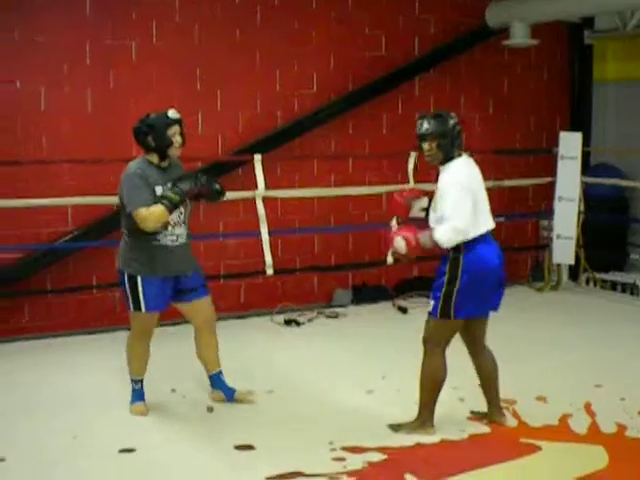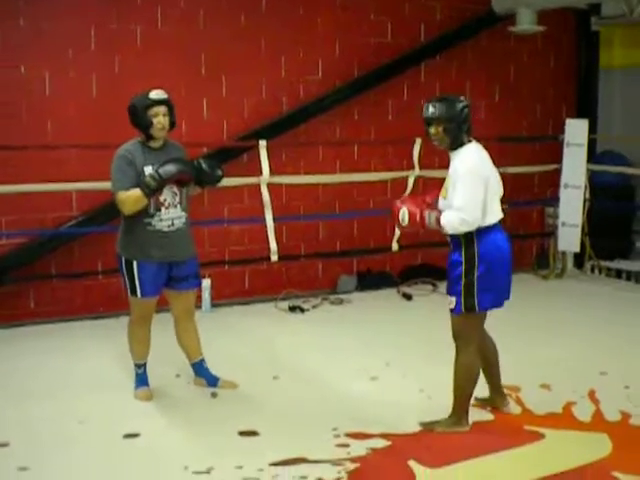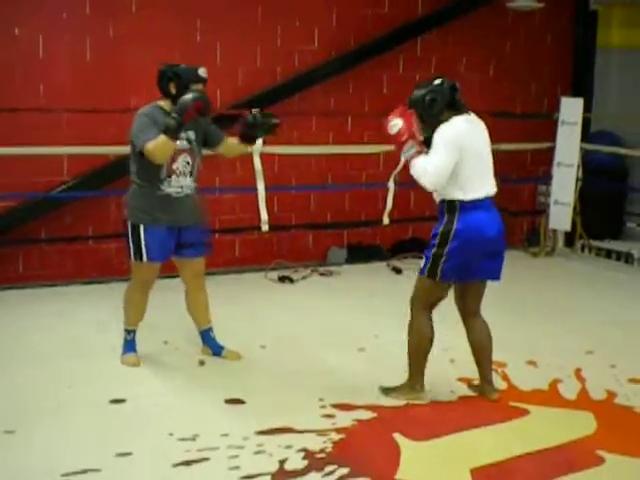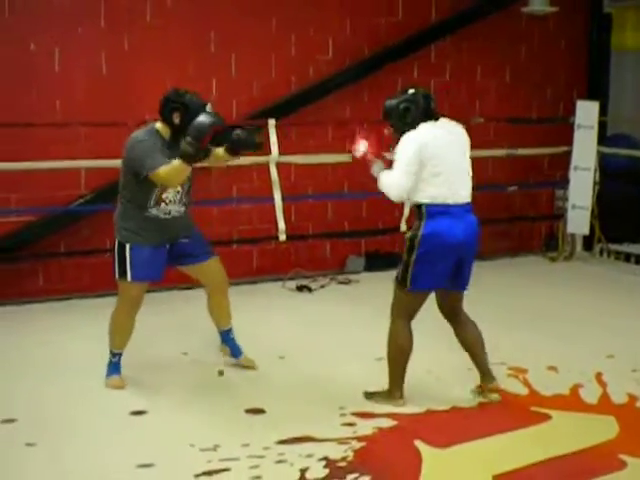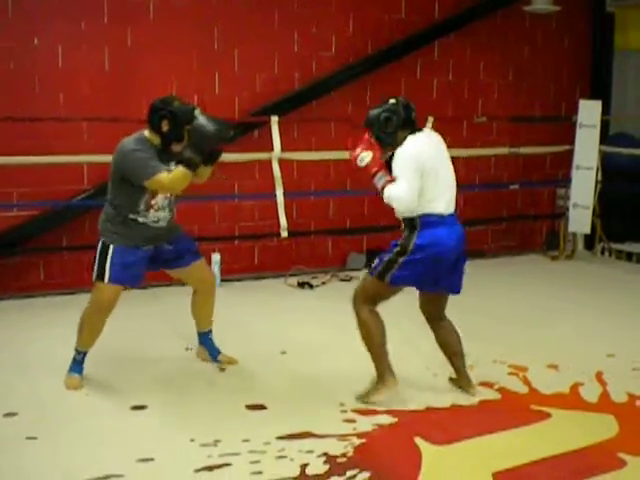
dt=0.7s
person 1, frame 1
left shoulder: (454, 176)
right shoulder: (463, 166)
left elbow: (459, 228)
left wrist: (418, 239)
right wrist: (425, 206)
left hip: (466, 262)
right hip: (485, 257)
left knee: (433, 345)
right knee: (475, 343)
left ankle: (424, 420)
right ankle: (495, 410)
person 1, frame 2
left shoulder: (466, 162)
right shoulder: (474, 153)
left elbow: (464, 219)
left wrist: (423, 216)
right wrist: (442, 202)
left hip: (476, 251)
right hip: (490, 245)
left knee: (465, 340)
right knee: (475, 330)
left ankle: (458, 418)
right ankle: (497, 396)
person 1, frame 3
left shoulder: (449, 132)
right shoulder: (475, 124)
left elbow: (431, 178)
left wrist: (408, 145)
right wrist: (421, 138)
left hip: (462, 225)
right hip: (490, 221)
left knee: (421, 305)
right knee: (470, 310)
left ankle: (415, 384)
right ankle: (487, 383)
person 1, frame 4
left shoulder: (415, 139)
right shoulder: (456, 131)
left elbow: (397, 191)
left wrist: (371, 160)
left hip: (433, 230)
right hip: (466, 225)
left knee: (401, 315)
right knee: (453, 311)
left ankle: (394, 391)
right ankle: (488, 379)
person 1, frame 5
left shoulder: (407, 151)
right shoulder: (432, 139)
left elbow: (404, 202)
left wrist: (376, 174)
right wrist: (381, 162)
left hip: (423, 239)
right hip: (452, 235)
left knee: (363, 299)
right knee: (434, 314)
left ankle: (384, 377)
right ankle: (464, 379)
person 2, frame 1
left shoulder: (176, 167)
right shoulder: (135, 174)
right elbow: (148, 221)
left wrist: (203, 191)
right wrist: (178, 193)
left hip: (182, 264)
right hip: (144, 267)
left knee: (206, 320)
right knee: (142, 330)
left ankle: (220, 386)
right ankle: (137, 391)
person 2, frame 2
left shoulder: (176, 150)
right shoulder: (127, 155)
right elbow: (125, 204)
left wrist: (201, 178)
right wrist: (157, 179)
left hip: (181, 249)
right hip: (142, 252)
left knee: (185, 313)
right knee: (141, 315)
left ankle: (202, 373)
right ankle: (140, 376)
person 2, frame 3
left shoulder: (197, 120)
right shoulder: (147, 117)
left elbow: (228, 147)
right elbow: (156, 154)
left wrist: (251, 131)
right wrist: (176, 120)
left hip: (188, 215)
right hip: (149, 216)
left knee: (195, 277)
right knee: (143, 281)
left ankle: (209, 342)
right ankle: (129, 341)
person 2, frame 4
left shoulder: (185, 138)
right shoulder: (142, 142)
left elbow: (215, 157)
right elbow: (168, 178)
left wrist: (234, 145)
right wrist: (194, 145)
left hip: (179, 229)
right hip: (139, 235)
left knee: (218, 279)
right knee: (129, 302)
left ankle: (230, 346)
right ankle: (113, 364)
person 2, frame 5
left shoulder: (171, 148)
right shoulder: (131, 151)
left elbow: (201, 176)
right elbow: (170, 185)
left wrist: (210, 151)
right wrist: (196, 150)
left hip: (164, 234)
right hip: (123, 238)
left knee: (206, 280)
right knee: (100, 305)
left ankle: (207, 346)
right ankle: (77, 363)
